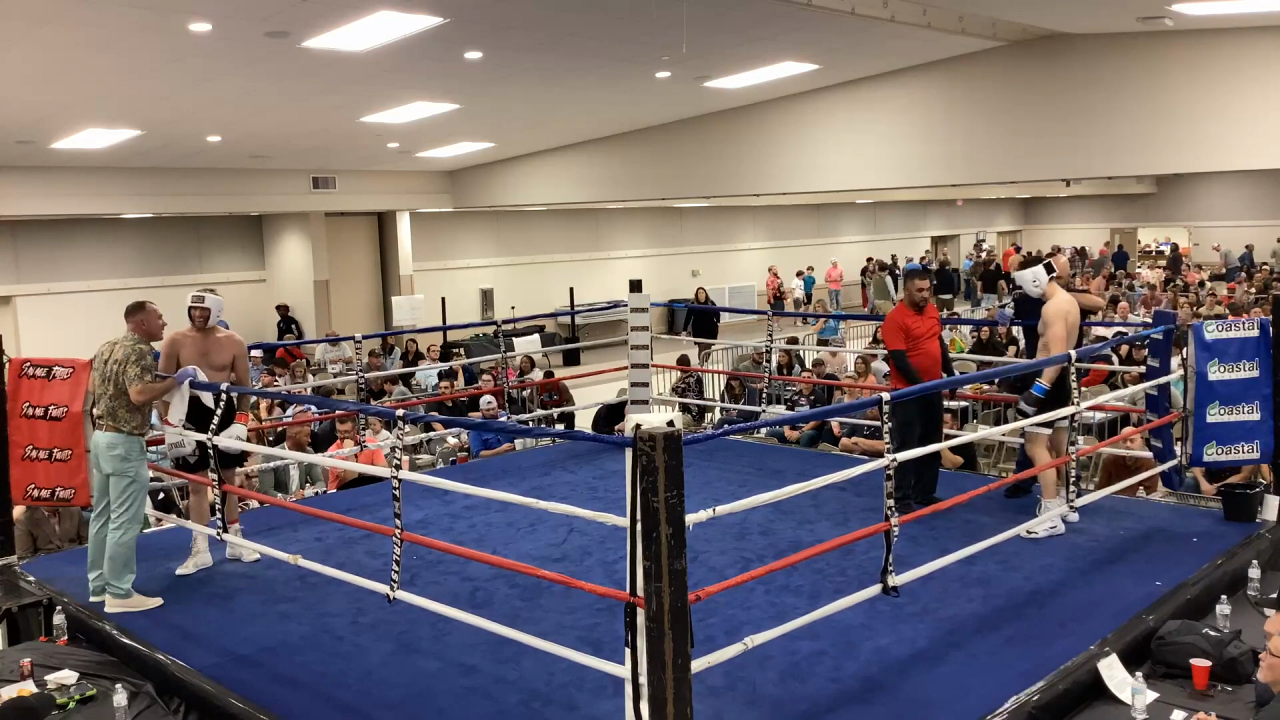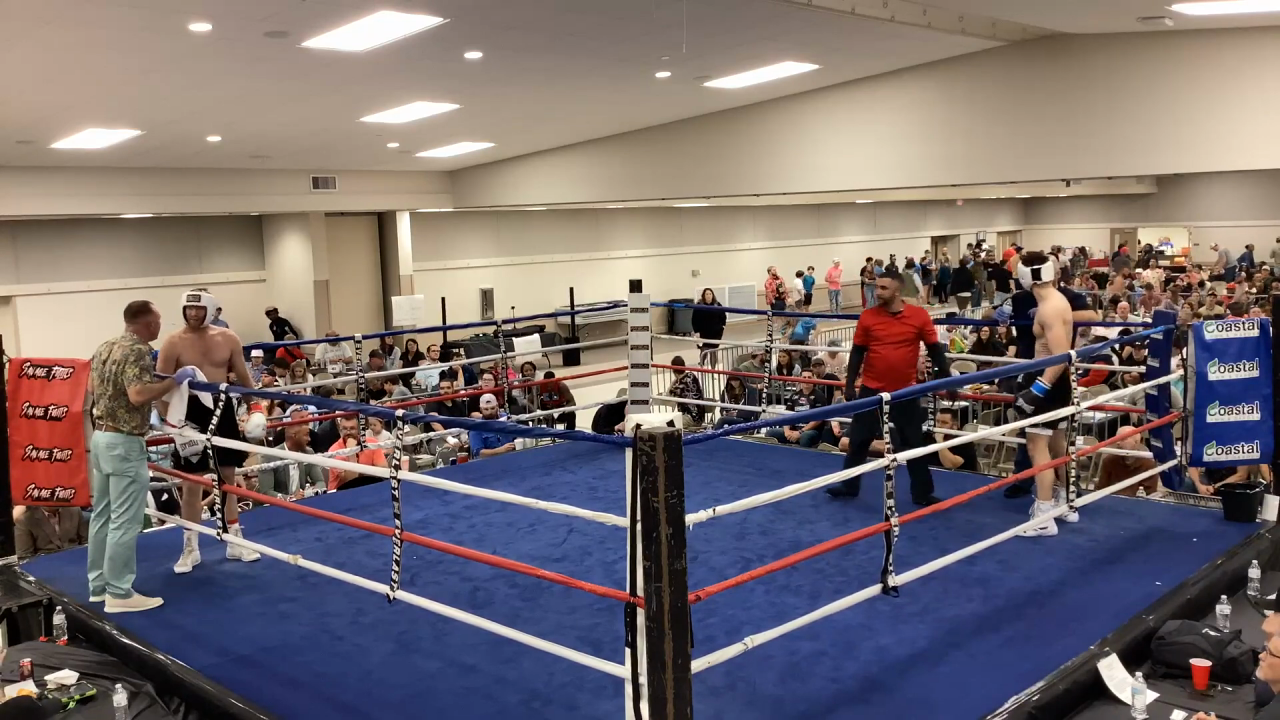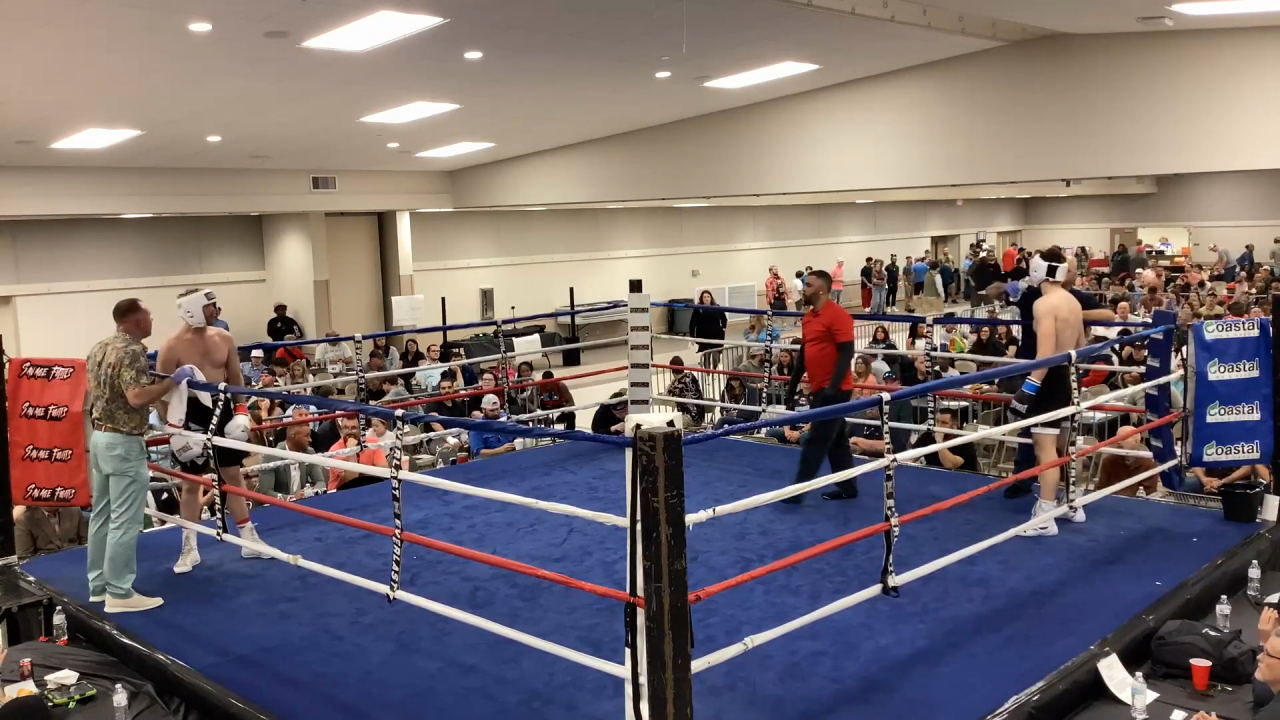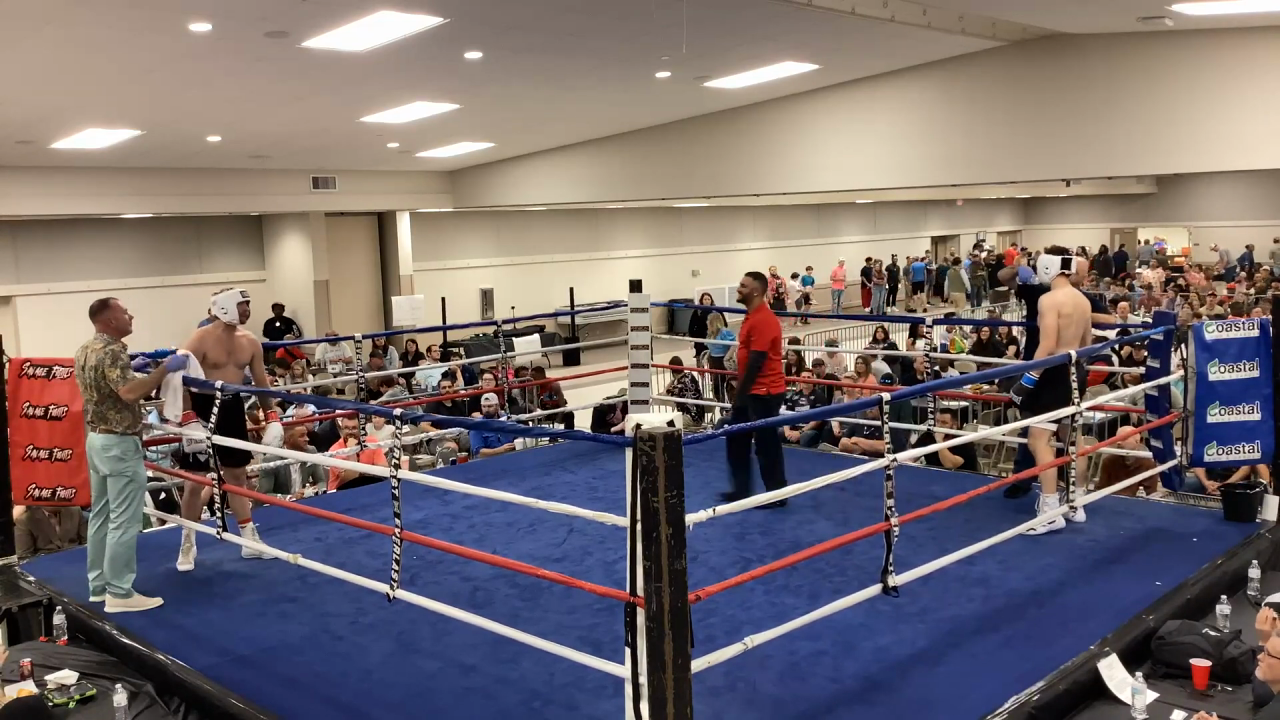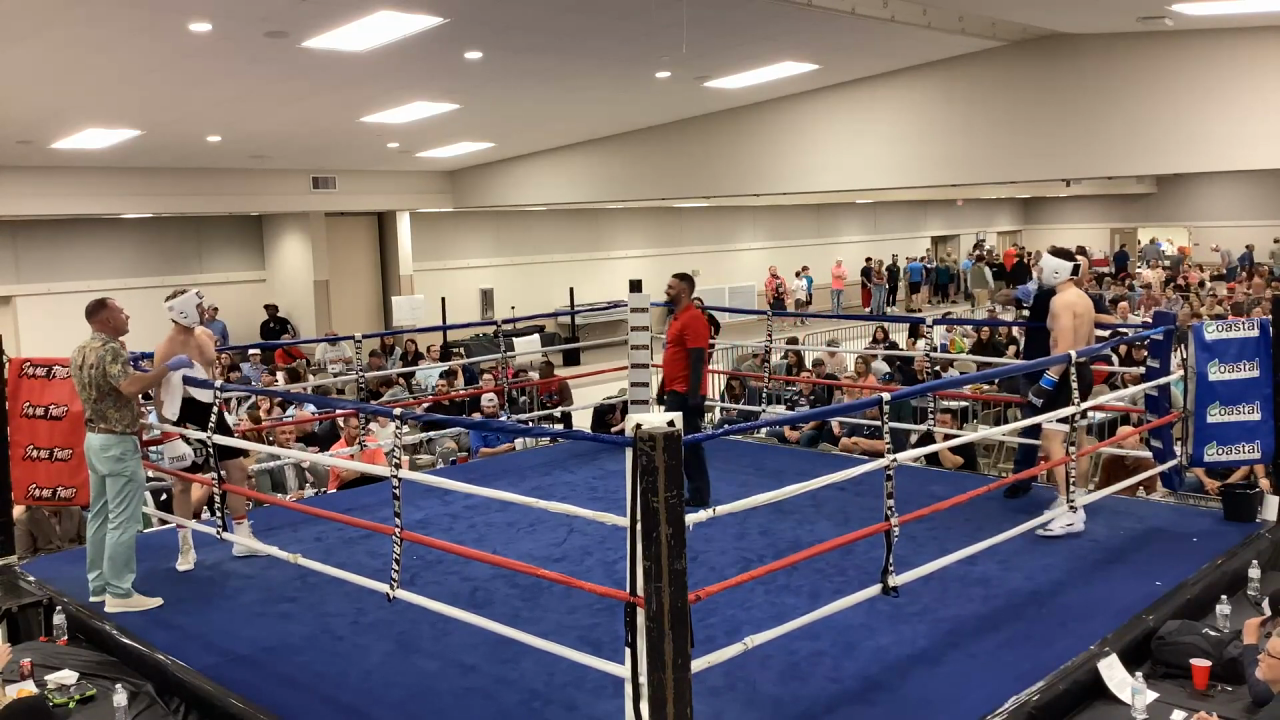
dt=0.7s
person 1, frame 1
left shoulder: (106, 348)
right shoulder: (138, 351)
left elbow: (93, 387)
right elbow: (140, 394)
right wrist: (176, 379)
left hip: (100, 437)
right hip: (124, 443)
left knee: (102, 515)
right knee: (125, 521)
left ankle: (99, 585)
right ankle: (119, 593)
person 1, frame 2
left shoulder: (105, 347)
right shoulder: (137, 352)
left elbow: (93, 387)
right elbow: (138, 395)
right wrist: (175, 379)
left hip: (100, 437)
right hip: (125, 443)
left knee: (103, 515)
right knee: (125, 521)
left ankle: (99, 585)
right ankle: (119, 593)
person 1, frame 3
left shoulder: (99, 348)
right shoulder: (131, 352)
right elbow: (137, 398)
right wrist: (174, 379)
left hip: (99, 437)
right hip: (124, 444)
left knee: (101, 515)
right knee: (125, 520)
left ankle: (99, 585)
right ankle: (119, 593)
person 1, frame 4
left shoulder: (85, 351)
right shoulder: (112, 352)
right elbow: (130, 393)
left wrist: (129, 368)
right wrist: (166, 368)
left hip: (96, 439)
right hip: (119, 444)
left knee: (102, 515)
right knee: (124, 520)
left ankle: (99, 584)
right ankle: (119, 593)
person 1, frame 5
left shoulder: (80, 352)
right shoulder: (111, 350)
right elbow: (131, 386)
right wrist: (168, 366)
left hip: (94, 439)
right hip: (118, 443)
left knee: (100, 516)
right knee: (123, 520)
left ankle: (99, 585)
right ankle: (119, 593)
person 2, frame 1
left shoulder: (1053, 307)
right shoulder: (1068, 300)
left elbow: (1056, 356)
left wrist: (1035, 391)
left hip: (1050, 380)
right hip: (1062, 378)
left knee: (1035, 447)
right knee: (1059, 446)
left ankle: (1051, 518)
right ankle: (1065, 505)
person 2, frame 2
left shoulder: (1049, 309)
right shoulder: (1056, 300)
left elbow: (1060, 357)
left wrist: (1036, 390)
right wrist: (1028, 377)
left hip: (1051, 382)
right hip: (1056, 381)
left knee: (1038, 448)
right knee: (1058, 445)
left ankle: (1044, 519)
right ankle: (1065, 505)
person 2, frame 3
left shoulder: (1044, 304)
right shoulder: (1073, 302)
left elbow: (1046, 352)
right elbow: (1080, 344)
left wrist: (1028, 388)
left hip: (1052, 377)
right hip: (1069, 375)
left knee: (1045, 448)
right knee: (1066, 445)
left ankle: (1045, 520)
right ankle: (1074, 506)
person 2, frame 4
left shoulder: (1049, 299)
right shoulder: (1082, 299)
left elbow: (1047, 347)
left wrist: (1027, 380)
left hip: (1055, 373)
right hip: (1075, 371)
left knee: (1038, 440)
left ankle: (1051, 512)
right ankle: (1075, 506)
person 2, frame 5
left shoulder: (1061, 300)
right shoulder: (1084, 299)
left elbow: (1064, 348)
left wrist: (1046, 382)
left hip: (1067, 374)
right hip: (1083, 371)
left knee: (1052, 441)
right knee: (1077, 441)
left ankle: (1068, 515)
right ankle: (1075, 505)
person 3, frame 1
left shoulder: (233, 342)
right shoulder: (175, 341)
left elbow: (243, 384)
left wrist: (242, 419)
right wrist: (169, 423)
left hip: (223, 410)
right hip: (189, 413)
left knee: (229, 481)
right knee: (197, 485)
left ankle: (235, 542)
right ankle: (200, 551)
person 3, frame 2
left shoulder: (228, 338)
right shoulder: (174, 343)
left elbow: (242, 375)
left wrist: (256, 407)
left hip: (222, 408)
right hip: (189, 412)
left knee: (228, 479)
right knee: (192, 484)
left ankle: (235, 542)
right ankle: (191, 548)
person 3, frame 3
left shoulder: (224, 338)
right shoulder: (172, 346)
left elbow: (235, 377)
left wrist: (241, 410)
left hip: (222, 409)
right hip: (191, 414)
left knee: (233, 477)
right knee: (191, 483)
left ankle: (250, 541)
right ankle: (189, 549)
person 3, frame 4
left shoulder: (250, 341)
right shoulder: (200, 340)
left elbow: (261, 381)
left wrist: (272, 418)
left hip: (233, 408)
right hip: (202, 408)
left knee: (237, 477)
right knee: (194, 482)
left ankle: (251, 541)
right ankle: (188, 545)
person 3, frame 5
left shoulder: (206, 335)
right shoulder: (167, 349)
right elbow: (161, 397)
left wrist: (218, 406)
right wrist: (169, 438)
left hip: (210, 408)
right hip: (185, 416)
left knee: (238, 469)
right knee: (183, 482)
left ankle: (243, 540)
right ankle: (186, 548)
person 4, frame 1
left shoulder: (932, 311)
right shoulder: (895, 319)
right elbow: (899, 359)
left wrist: (950, 374)
right wrist: (921, 385)
left hip: (932, 389)
right hip: (908, 391)
left knee: (931, 444)
right knee: (907, 446)
left ankle: (924, 492)
right ankle: (902, 498)
person 4, frame 2
left shoulder: (919, 316)
right shoulder: (867, 317)
left elbow: (935, 350)
right elbow: (857, 353)
left wrist: (947, 380)
right wrist: (850, 384)
left hip: (905, 392)
right hip: (871, 390)
left knee: (915, 443)
right knee: (859, 440)
left ankle: (923, 494)
right ankle: (849, 486)
person 4, frame 3
left shoulder: (837, 316)
right shoulder: (808, 317)
left elbow: (846, 353)
right elbow: (804, 353)
left wrist: (833, 385)
right wrist: (794, 382)
left hip: (833, 390)
right hip: (818, 389)
left knee: (815, 440)
right knee: (835, 439)
right ankle: (847, 487)
person 4, frame 4
left shoulder: (762, 319)
right shoulder: (752, 317)
left elbow: (756, 361)
left wrist: (741, 395)
right wrist: (741, 393)
left hip: (764, 393)
right hip: (753, 392)
left knee: (766, 444)
right knee: (736, 438)
right ankle: (741, 489)
person 4, frame 5
left shoulder: (692, 319)
right shoulder: (678, 318)
left elbow: (697, 360)
left wrist: (694, 396)
right wrist: (664, 387)
left hip: (685, 393)
right hip: (677, 391)
right knee: (689, 444)
right ankle: (698, 494)
